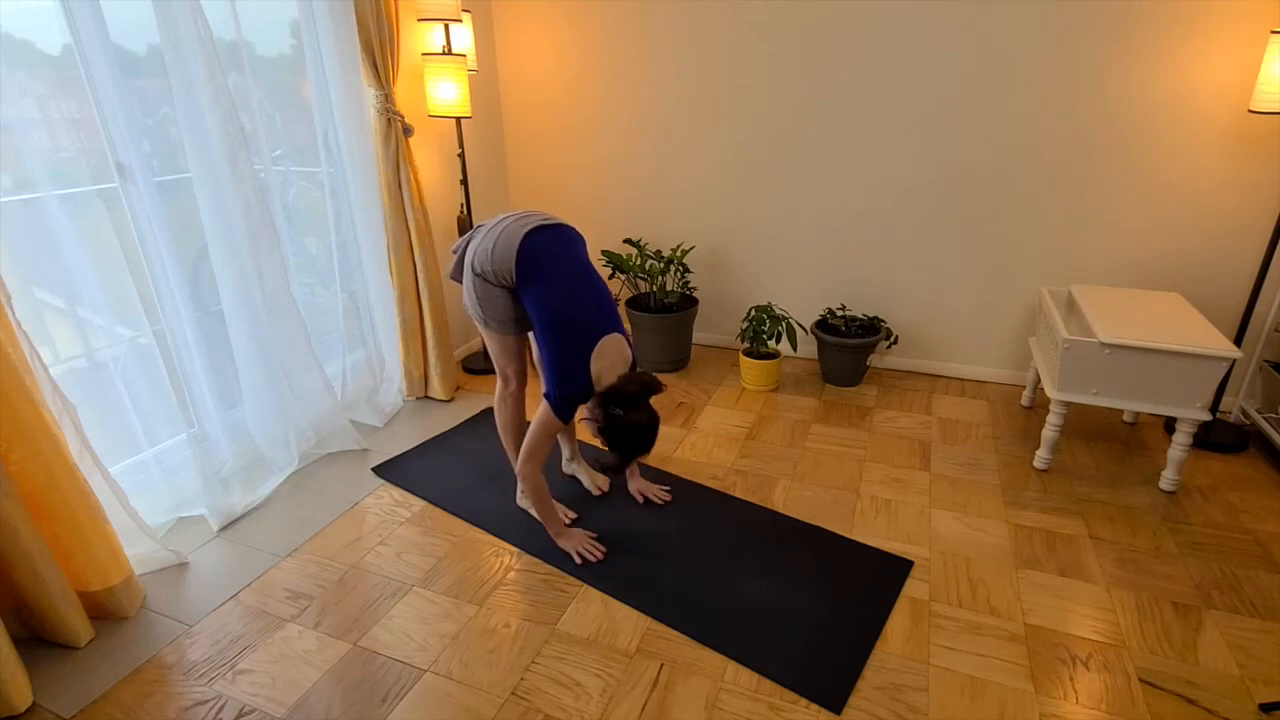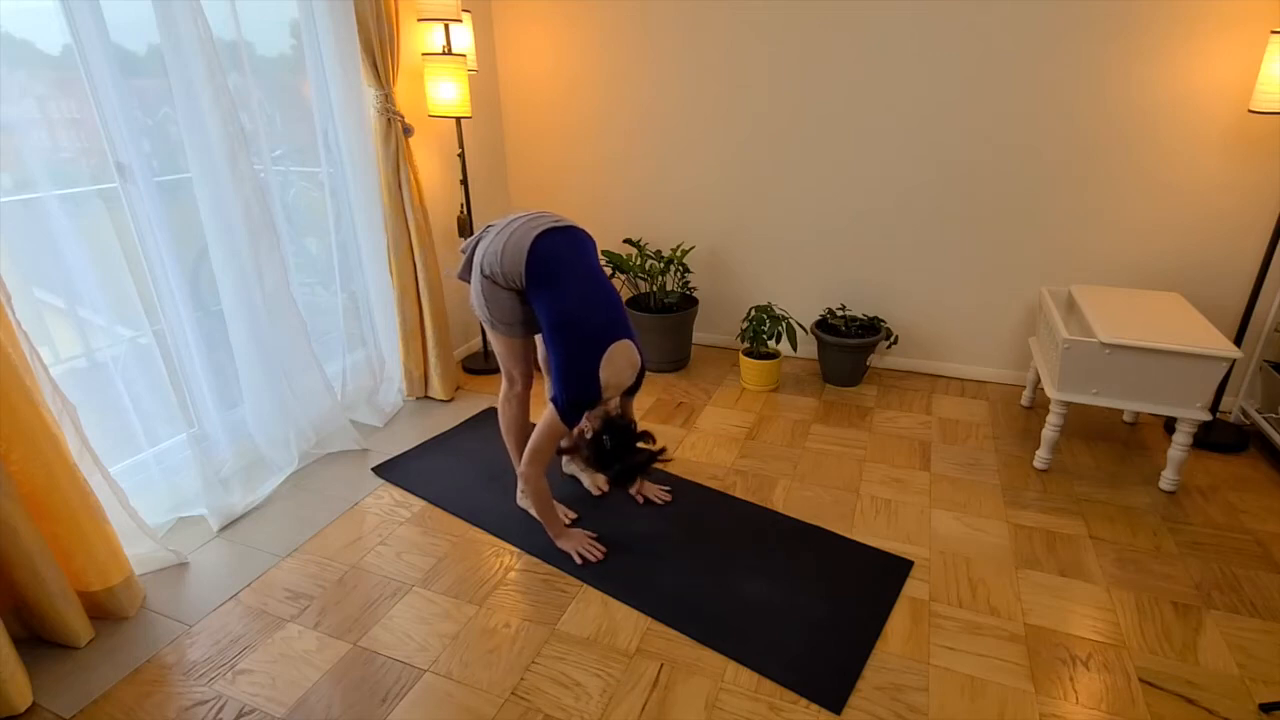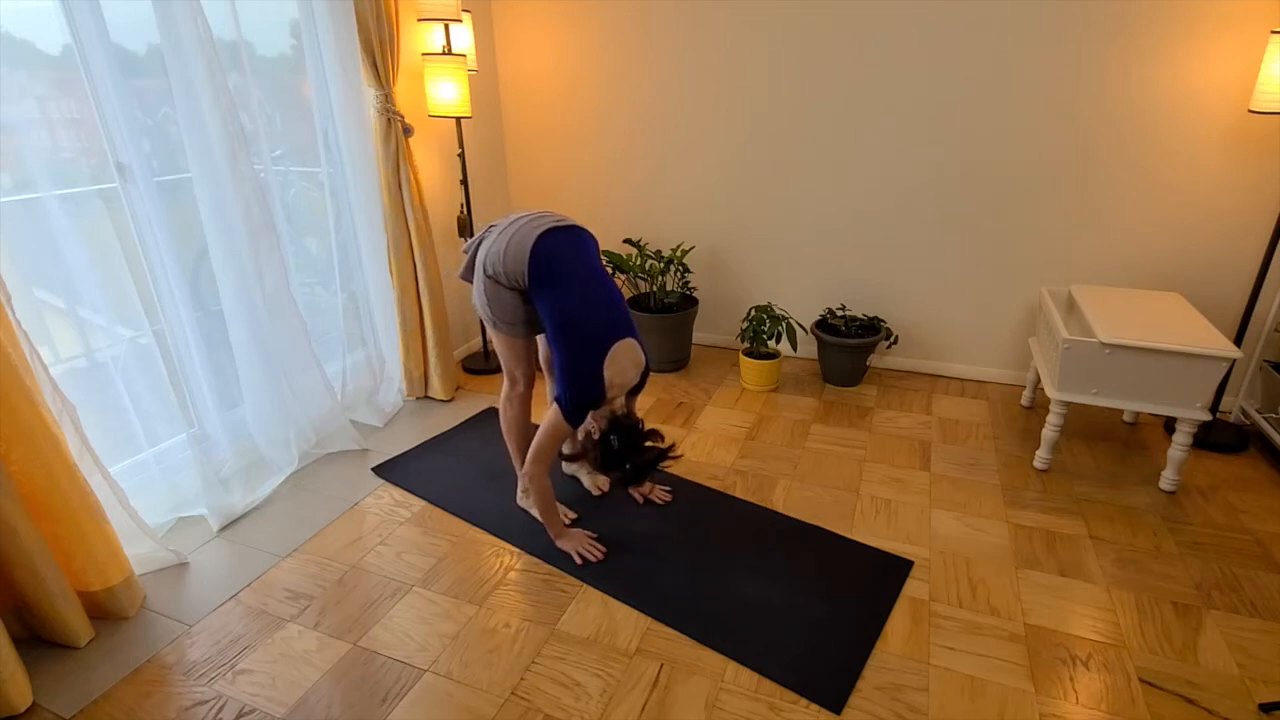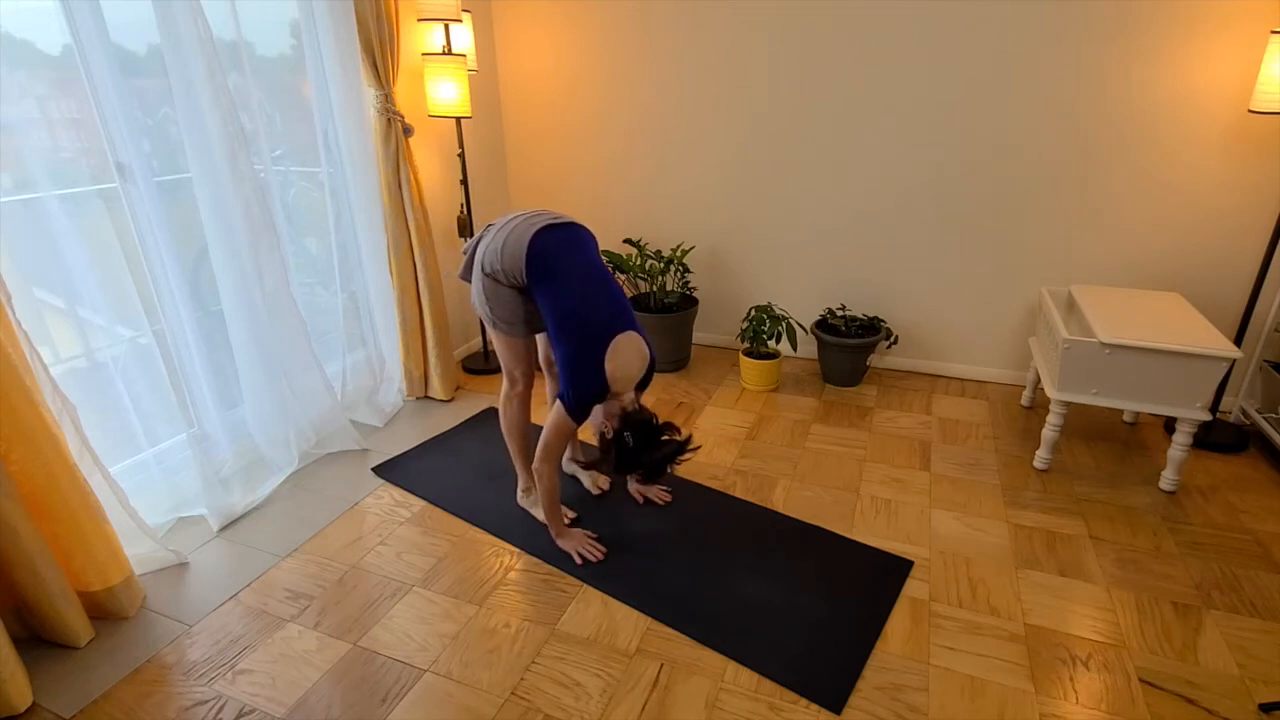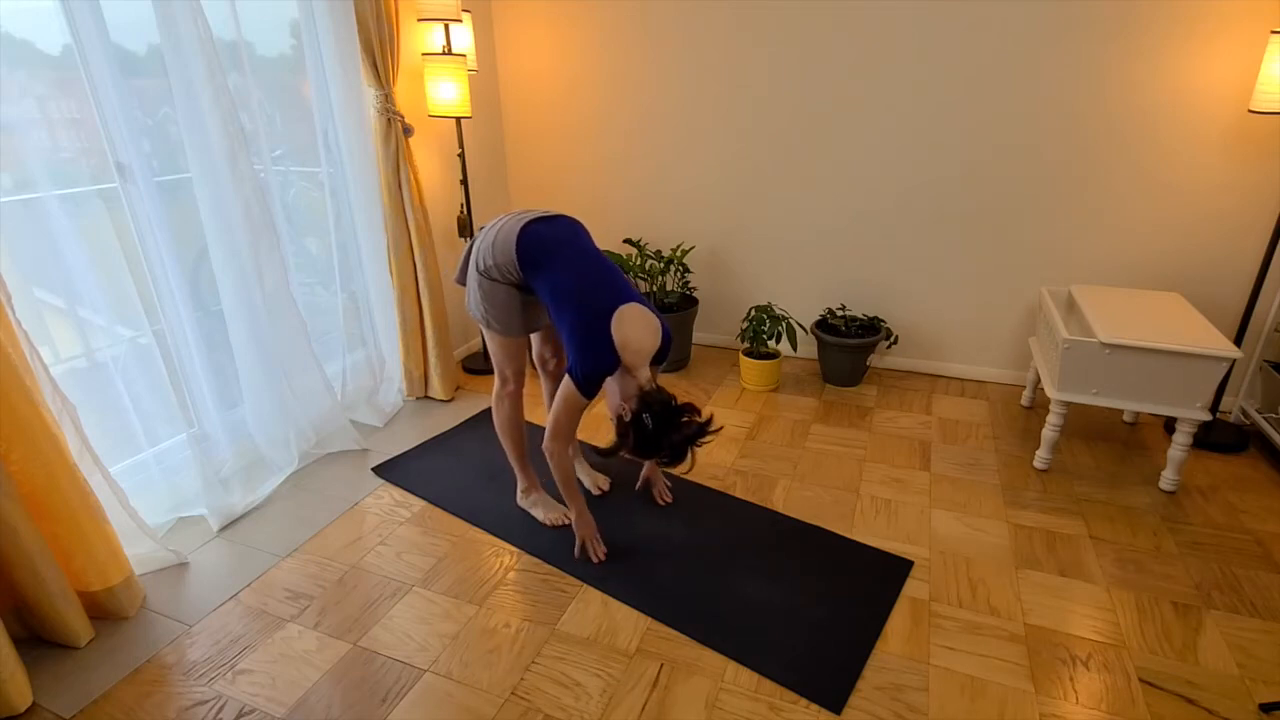
dt=0.7s
person 1, frame 1
left shoulder: (625, 368)
right shoulder: (574, 383)
left elbow: (628, 421)
right elbow: (528, 466)
left wrist: (634, 476)
right wrist: (560, 533)
right hip: (494, 257)
right knee: (513, 379)
left ankle: (571, 459)
right ankle: (524, 493)
person 1, frame 2
left shoulder: (632, 371)
right shoulder: (580, 389)
left elbow: (624, 423)
right elbow: (531, 468)
left wrist: (635, 478)
right wrist: (560, 535)
right hip: (503, 259)
right knee: (518, 382)
left ankle: (571, 459)
right ankle: (523, 493)
person 1, frame 3
left shoulder: (637, 370)
right shoulder: (583, 389)
left elbow: (624, 422)
right elbow: (534, 468)
left wrist: (634, 477)
right wrist: (560, 535)
right hip: (506, 258)
right knee: (520, 382)
left ankle: (574, 459)
right ankle: (524, 492)
person 1, frame 4
left shoulder: (642, 365)
right shoulder: (587, 384)
left elbow: (633, 420)
right elbow: (543, 465)
left wrist: (635, 476)
right wrist: (560, 533)
right hip: (505, 256)
right knee: (519, 381)
left ankle: (572, 456)
right ankle: (525, 490)
person 1, frame 5
left shoulder: (659, 341)
right shoulder: (597, 360)
left elbow: (651, 406)
right elbow: (553, 445)
left wrist: (652, 463)
right wrist: (580, 516)
right hip: (500, 254)
left knee: (552, 362)
right knee: (511, 380)
left ankle: (576, 459)
right ankle: (527, 489)
